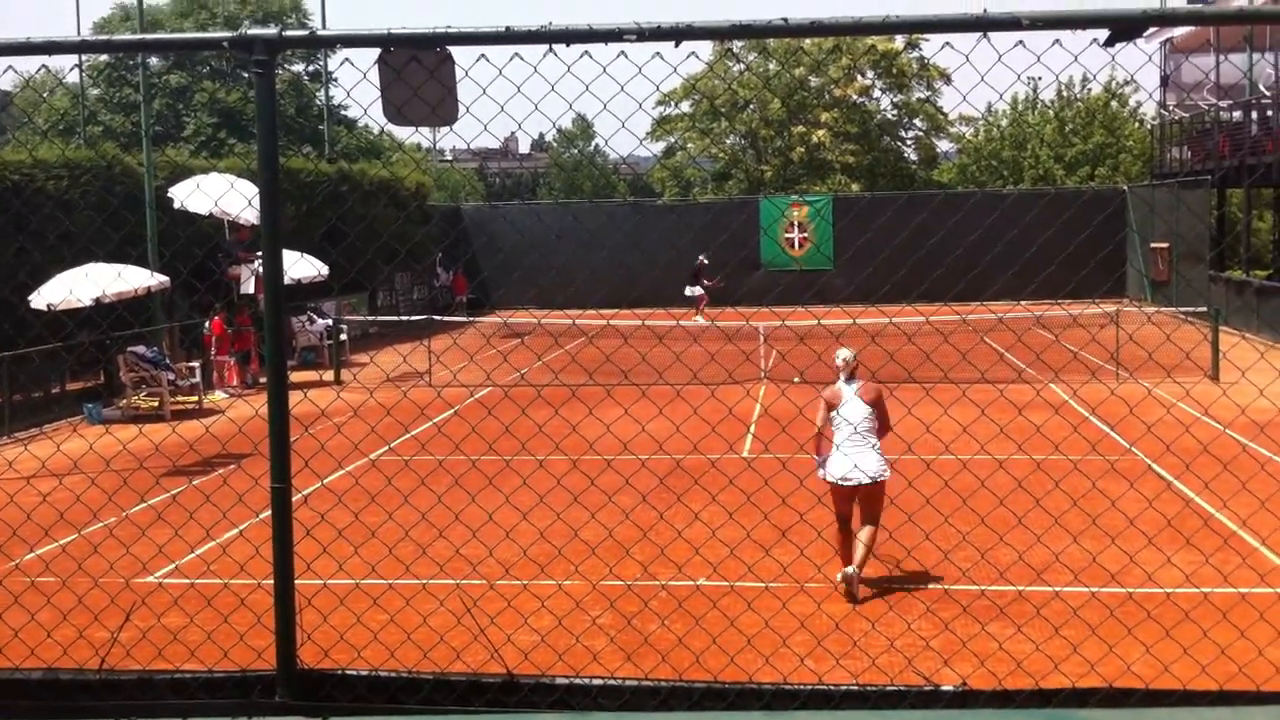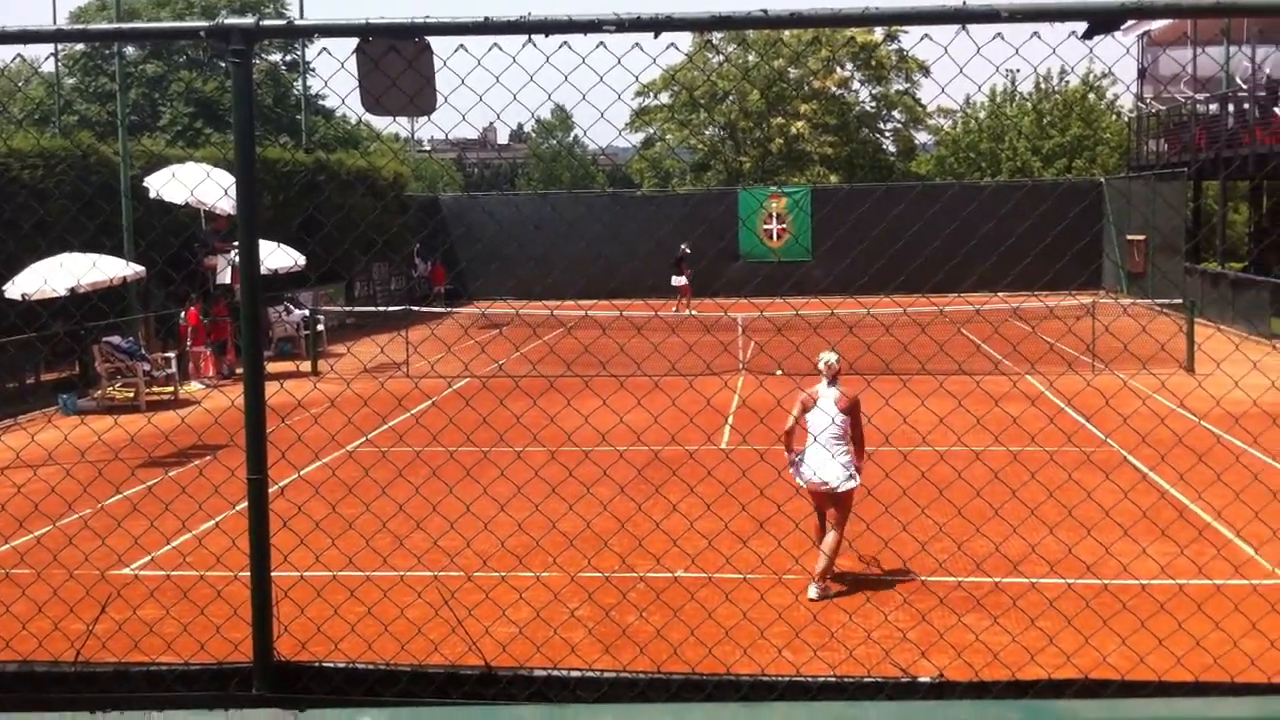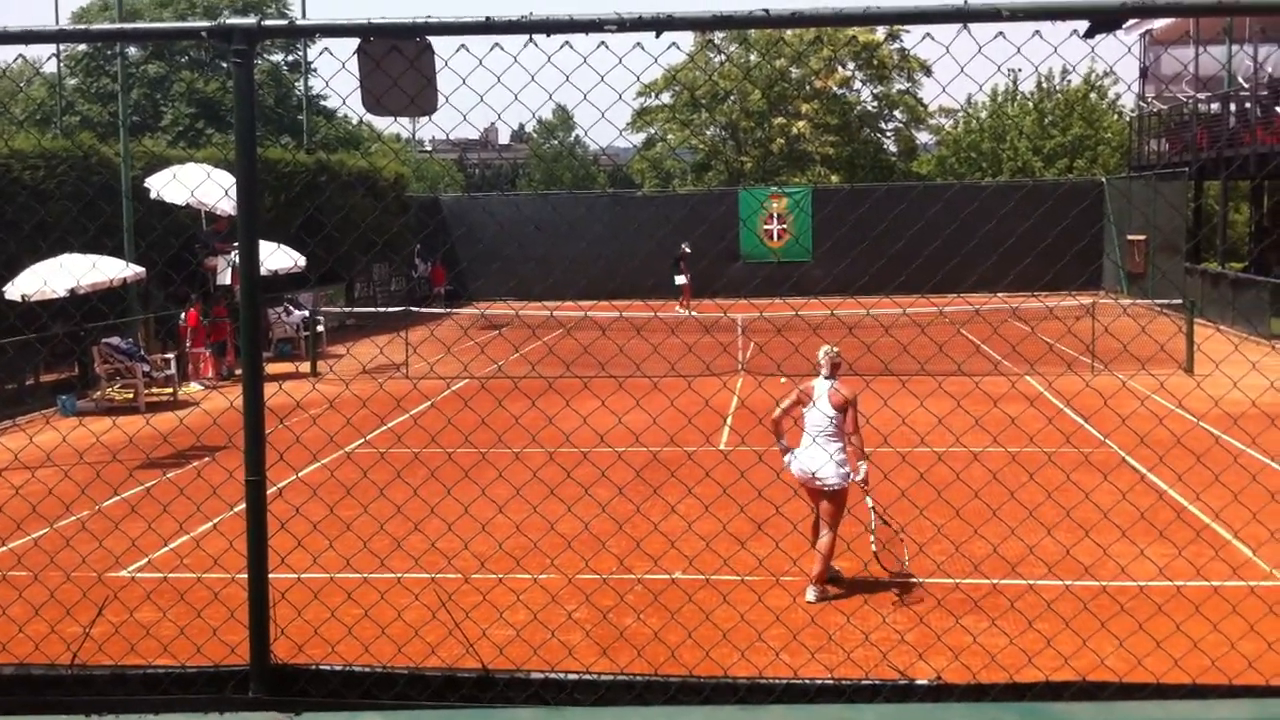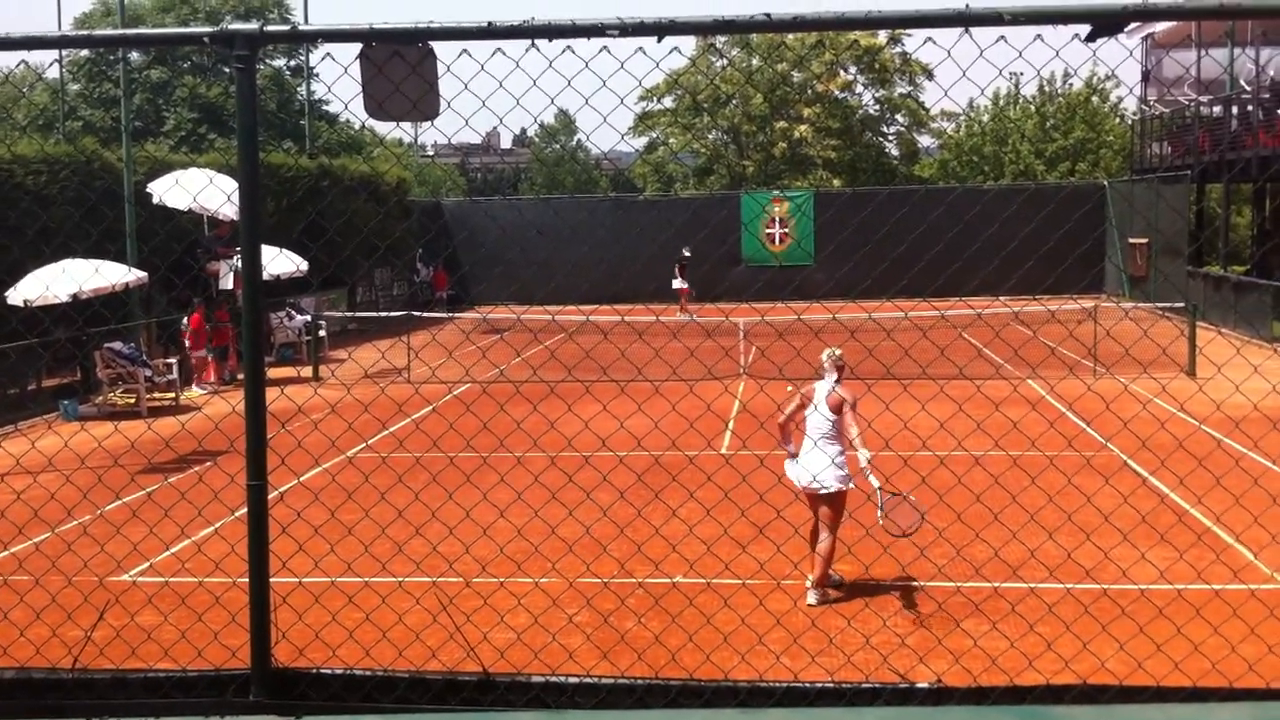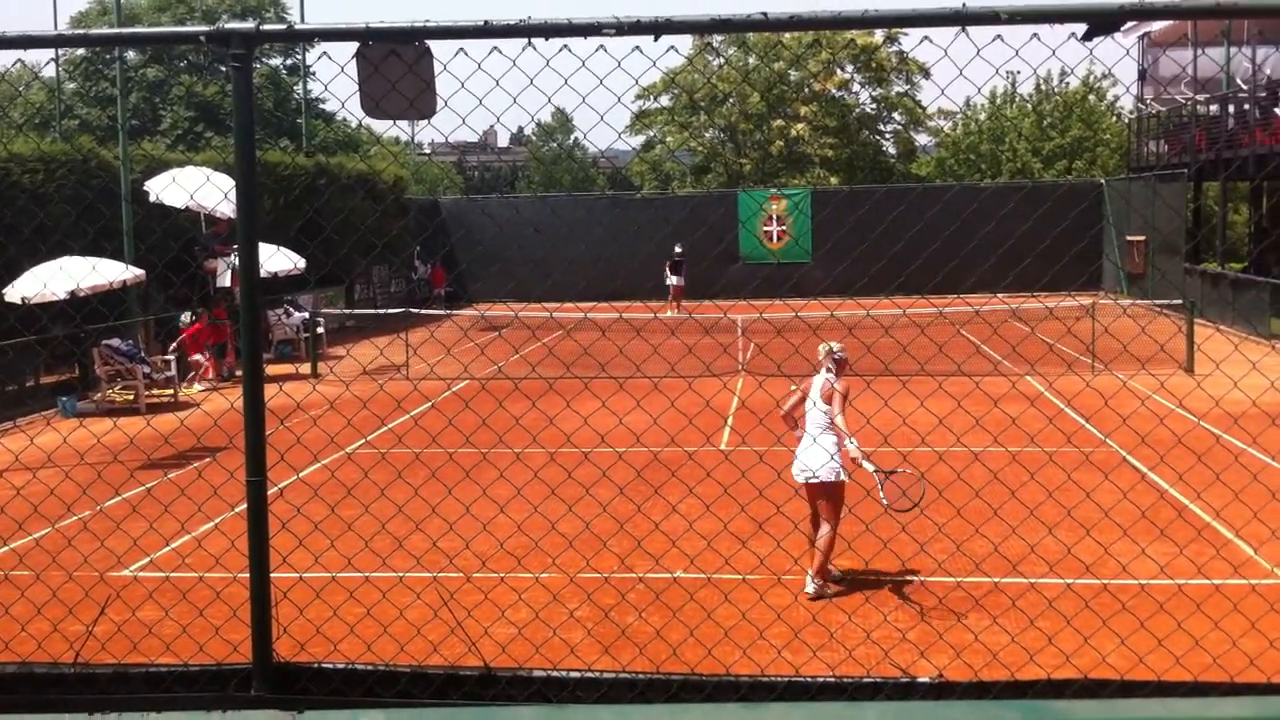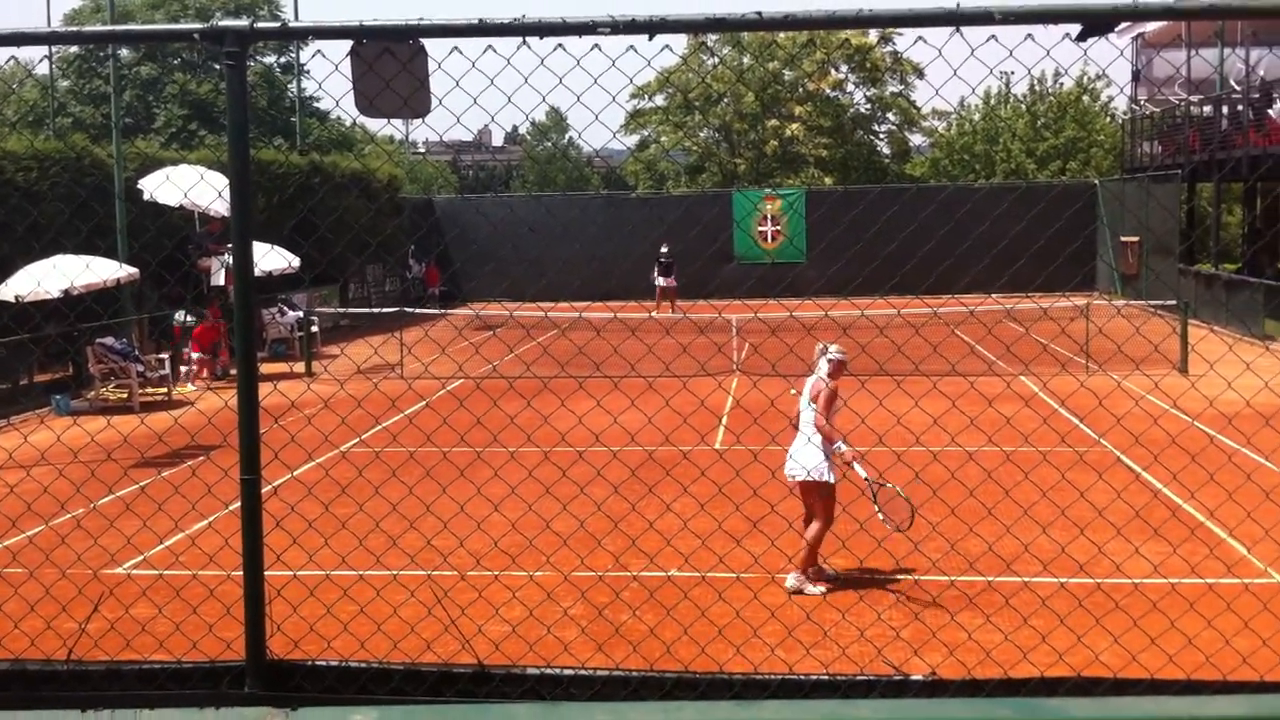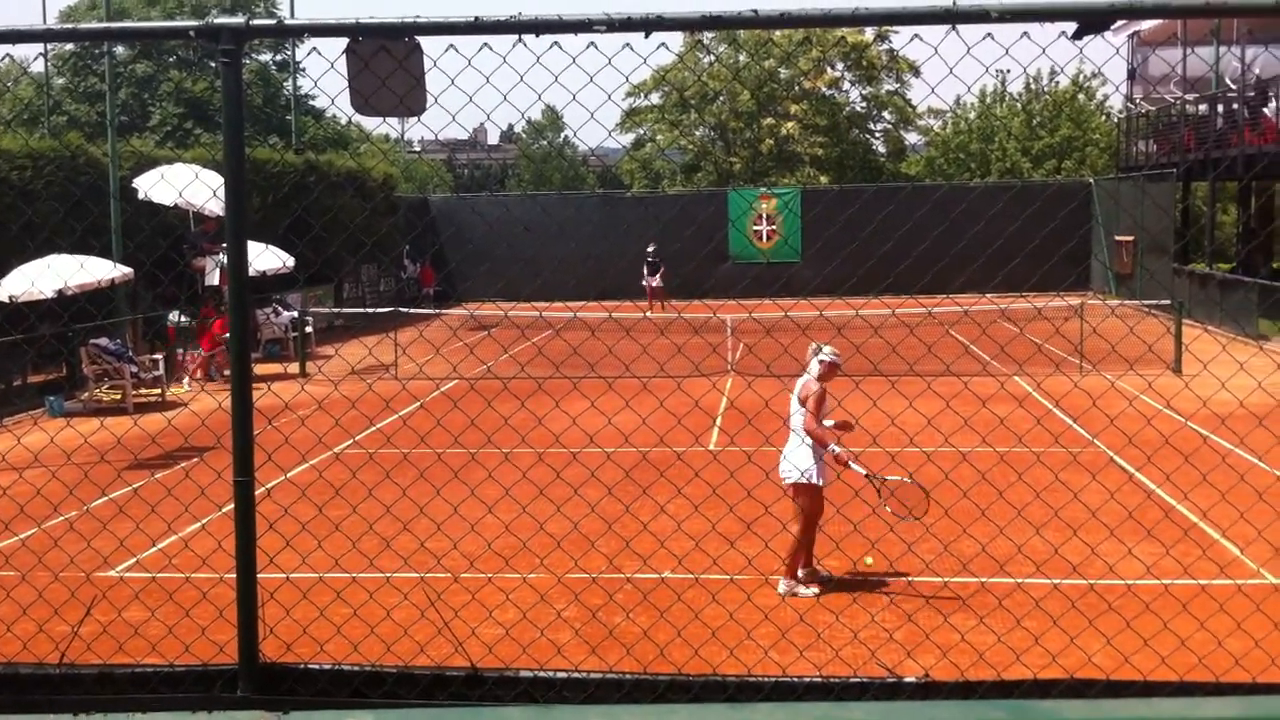
dt=0.2s
person 1, frame 1
left shoulder: (829, 394)
right shoulder: (874, 391)
left elbow: (819, 430)
right elbow: (885, 428)
left wrist: (820, 458)
left hip: (839, 465)
right hip: (870, 464)
left knee: (843, 522)
right knee: (869, 523)
left ankle: (848, 570)
right ankle: (853, 570)
person 1, frame 2
left shoulder: (807, 395)
right shoulder: (849, 397)
left elbow: (788, 429)
right elbow: (857, 438)
left wrist: (791, 455)
right wrist: (858, 465)
left hip: (811, 467)
right hip: (839, 469)
left knee: (823, 517)
right knee: (835, 528)
left ankle: (823, 566)
right ankle: (817, 584)
person 1, frame 3
left shoulder: (805, 389)
right shoulder: (846, 393)
left elbow: (776, 416)
right elbow: (853, 432)
left wrist: (782, 445)
right wrist: (861, 466)
left hip: (805, 462)
right hip: (832, 466)
left knee: (821, 518)
right knee: (829, 528)
left ankle: (821, 569)
right ankle: (815, 587)
person 1, frame 4
left shoulder: (809, 391)
right shoulder: (844, 394)
left elbow: (783, 420)
right elbow: (850, 427)
left wrist: (789, 448)
right wrist: (863, 455)
left hip: (805, 465)
right hip: (829, 468)
left knee: (819, 523)
right knee: (828, 530)
left ankle: (818, 574)
right ankle: (816, 589)
person 1, frame 5
left shoulder: (811, 383)
right shoulder: (840, 385)
left elbow: (786, 412)
right elbow: (836, 418)
left wrist: (801, 430)
right wrist: (851, 445)
left hip: (806, 456)
right hip: (825, 460)
left knee: (818, 519)
right knee: (829, 523)
left ankle: (819, 569)
right ankle: (816, 581)
person 1, frame 6
left shoulder: (811, 382)
right shoulder: (828, 385)
right elbow: (820, 423)
right wrist: (841, 447)
left hip: (802, 455)
right hip: (814, 460)
left knee: (814, 516)
right knee: (822, 519)
left ankle: (812, 567)
right ankle: (797, 576)
person 1, frame 7
left shoulder: (805, 382)
right shoulder: (816, 387)
right elbow: (811, 427)
left wrist: (832, 424)
right wrist: (835, 450)
left hip: (799, 459)
right hip: (804, 462)
left knee: (812, 515)
right knee: (803, 522)
left ankle: (806, 568)
right ankle: (788, 581)
